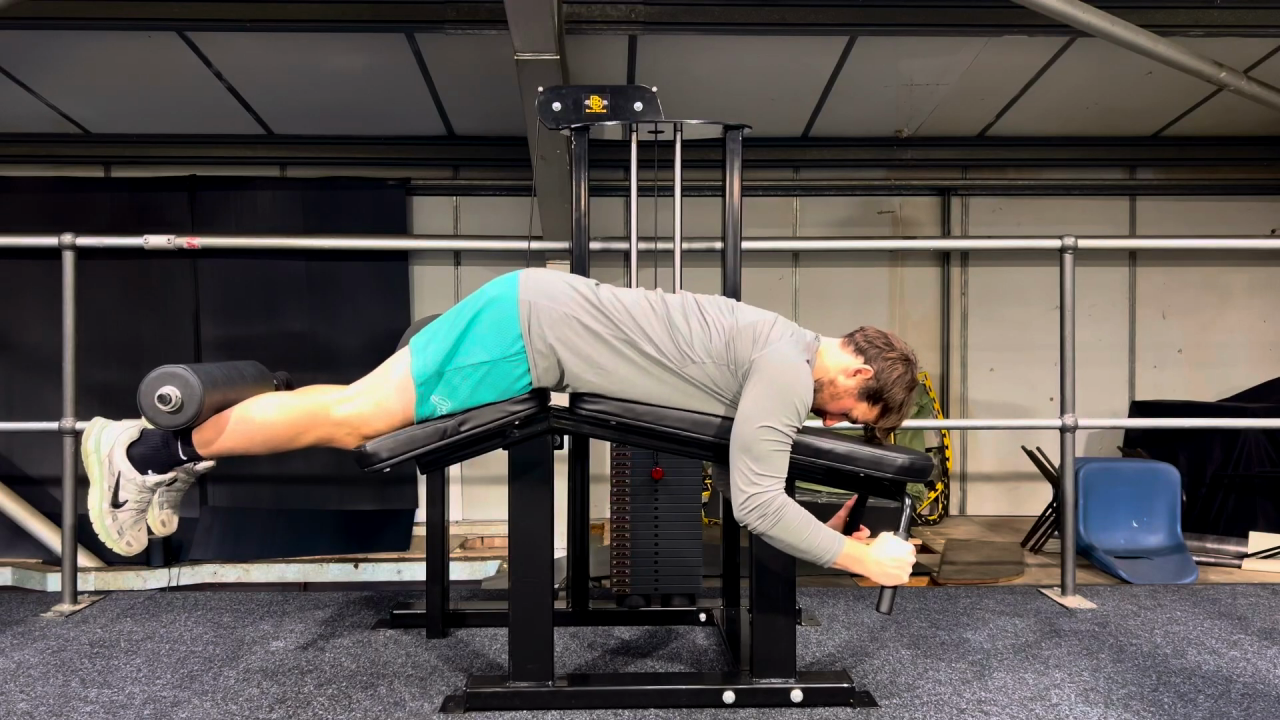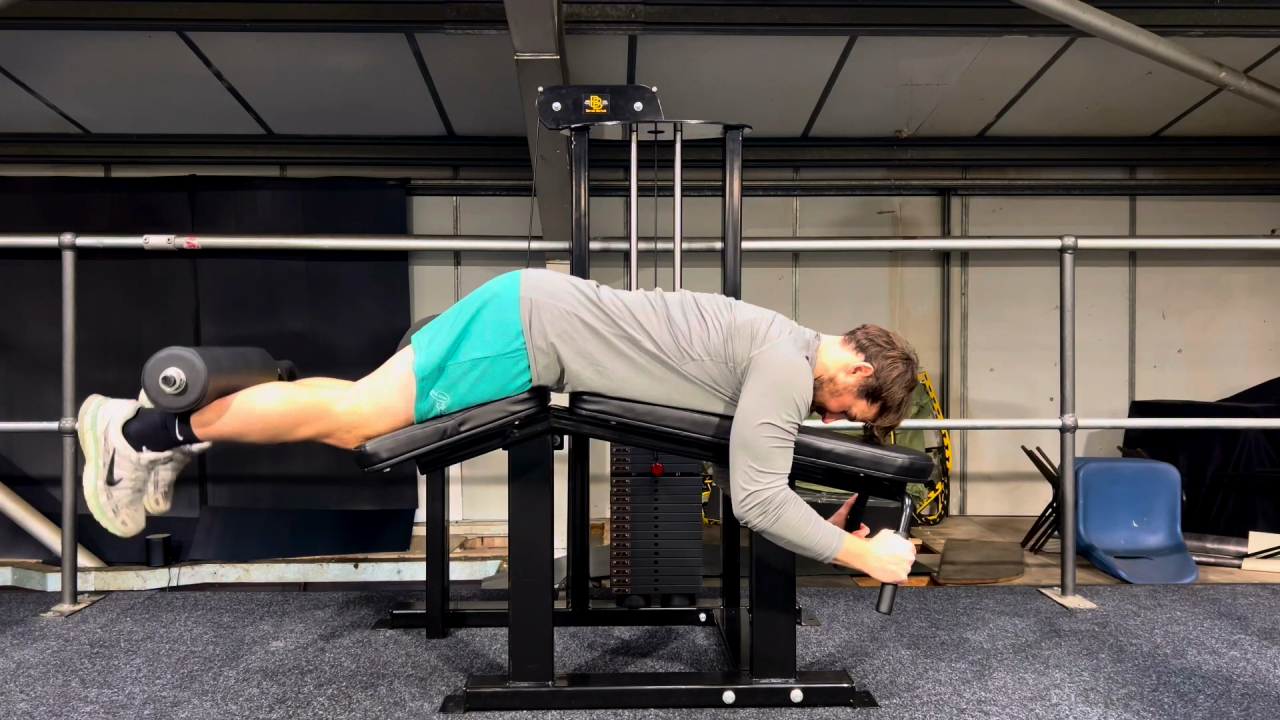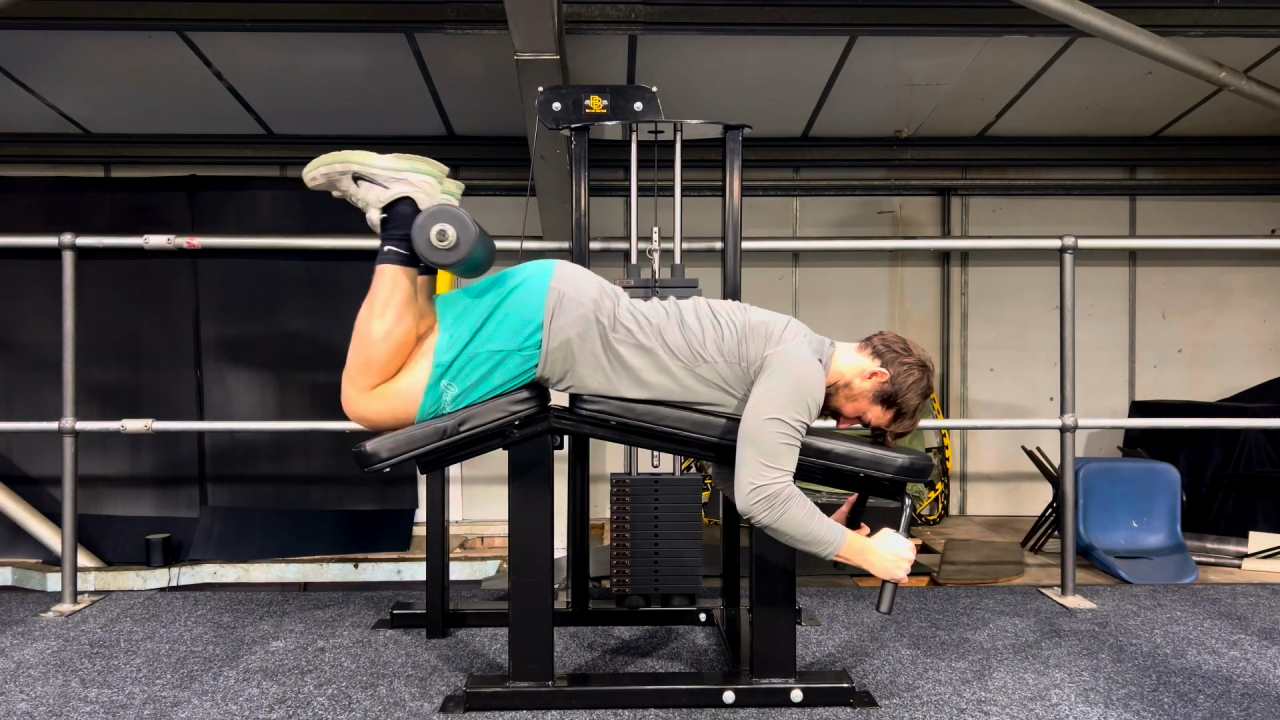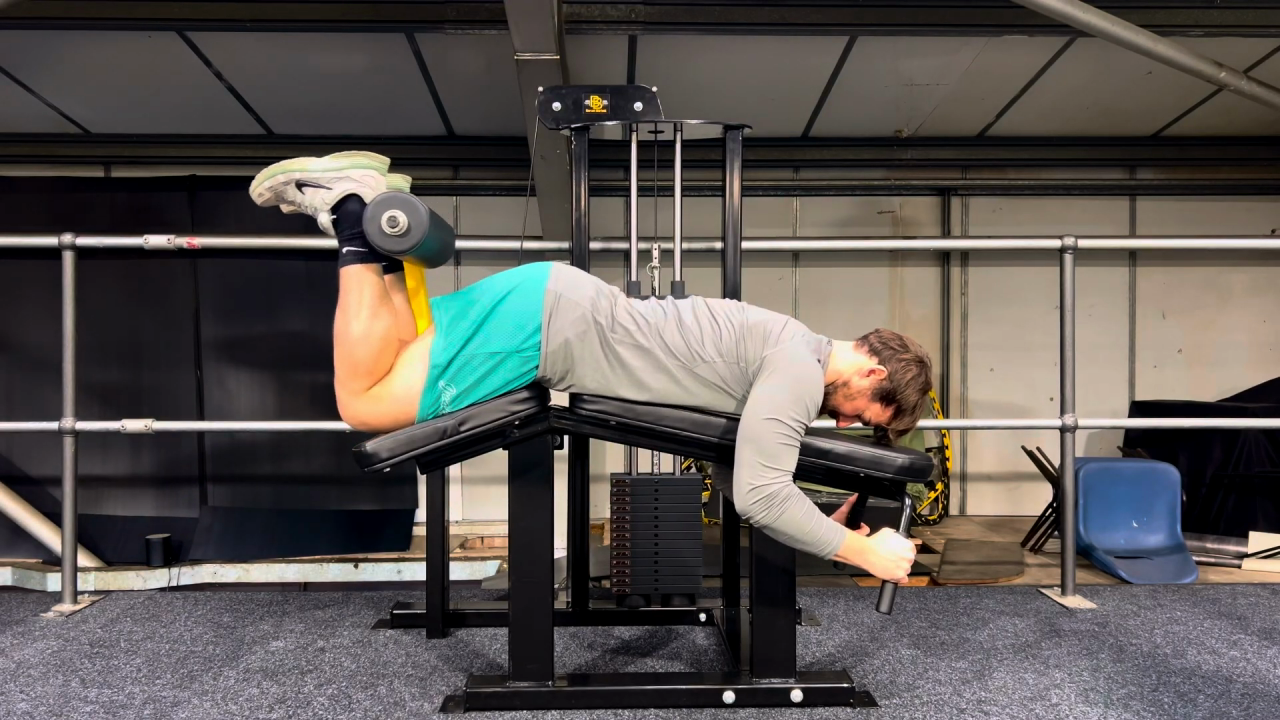
dt=1s
person 1, frame 1
left shoulder: (783, 354)
right shoulder: (788, 369)
left elbow: (746, 472)
right elbow: (756, 504)
left wrist: (826, 520)
right wrist: (863, 559)
left hip: (543, 318)
right hip: (532, 328)
left knee: (358, 418)
right knee: (348, 419)
left ankle: (182, 442)
right ankle: (152, 451)
person 1, frame 2
left shoulder: (783, 351)
right shoulder: (788, 367)
left elbow: (754, 471)
right elbow: (757, 499)
left wrist: (831, 521)
right wrist: (862, 555)
left hip: (538, 314)
right hip: (531, 328)
left knee: (357, 406)
right knee: (348, 419)
left ankle: (172, 426)
right ankle: (152, 429)
person 1, frame 3
left shoulder: (790, 357)
right shoulder: (801, 370)
left elbow: (739, 476)
right elbow: (761, 495)
left wrist: (823, 524)
right wrist: (865, 552)
left hip: (560, 302)
right hip: (547, 318)
left knee: (394, 366)
right knee: (367, 399)
left ankle: (410, 217)
right ankle: (403, 219)
person 1, frame 4
left shoulder: (787, 354)
right shoulder: (801, 369)
left elbow: (738, 467)
right elbow: (760, 494)
left wrist: (822, 525)
right wrist: (864, 552)
left hip: (551, 304)
right hip: (542, 319)
left knee: (382, 377)
right knee: (365, 402)
left ankle: (372, 220)
right ankle: (356, 215)
